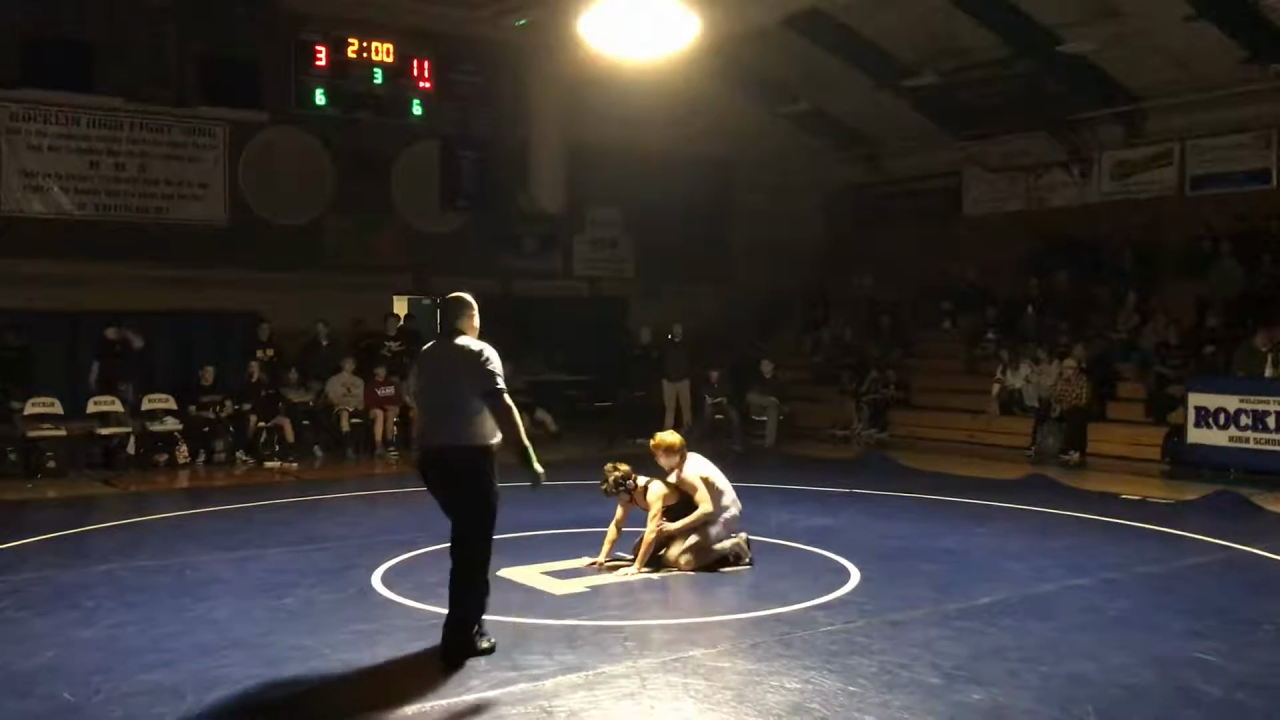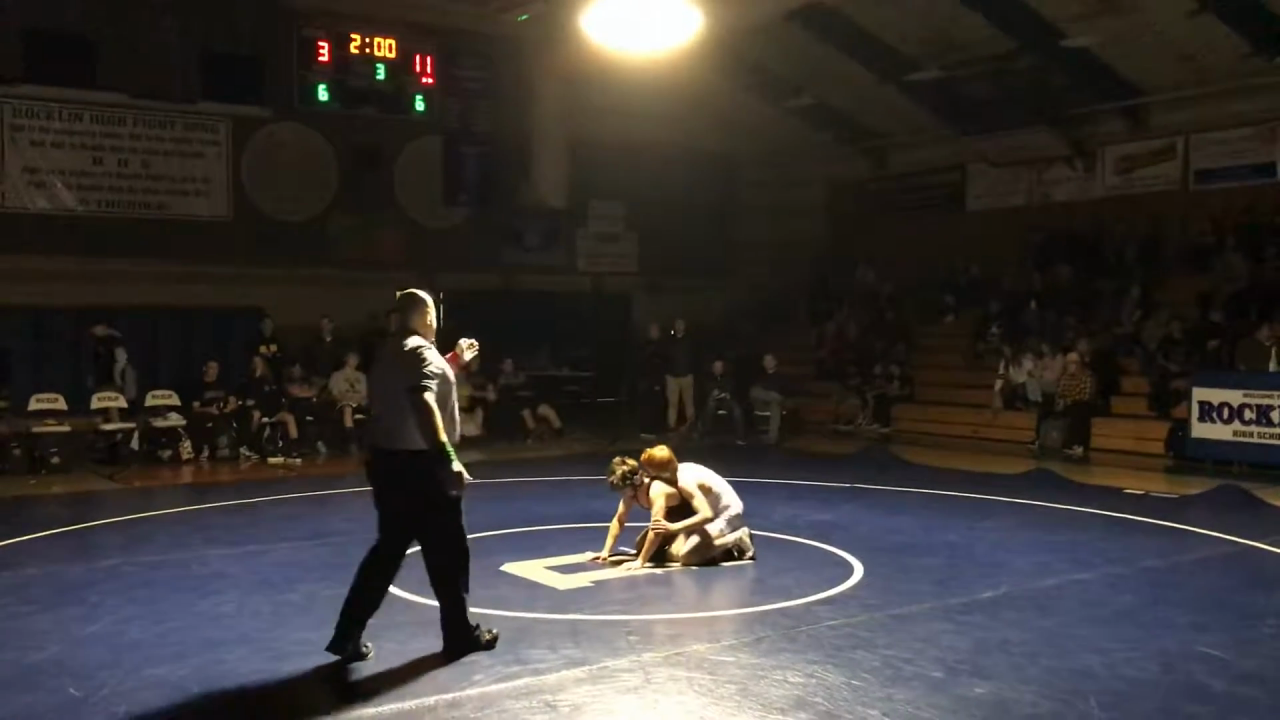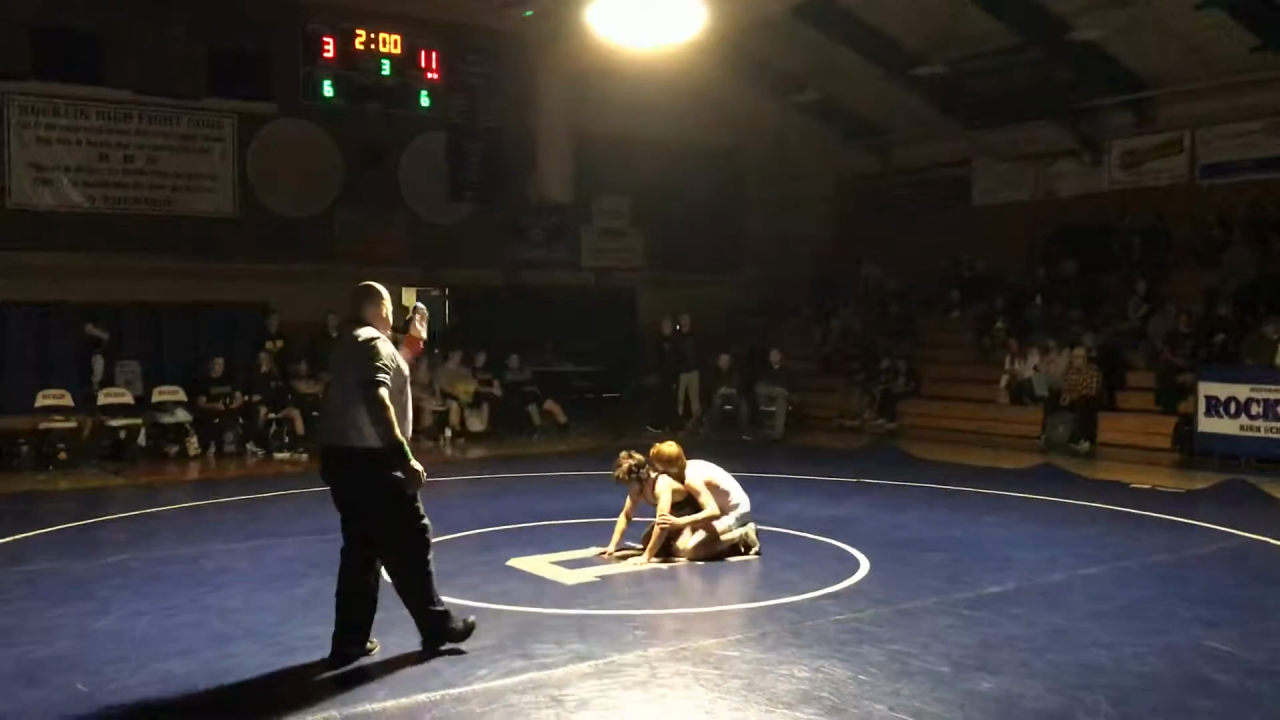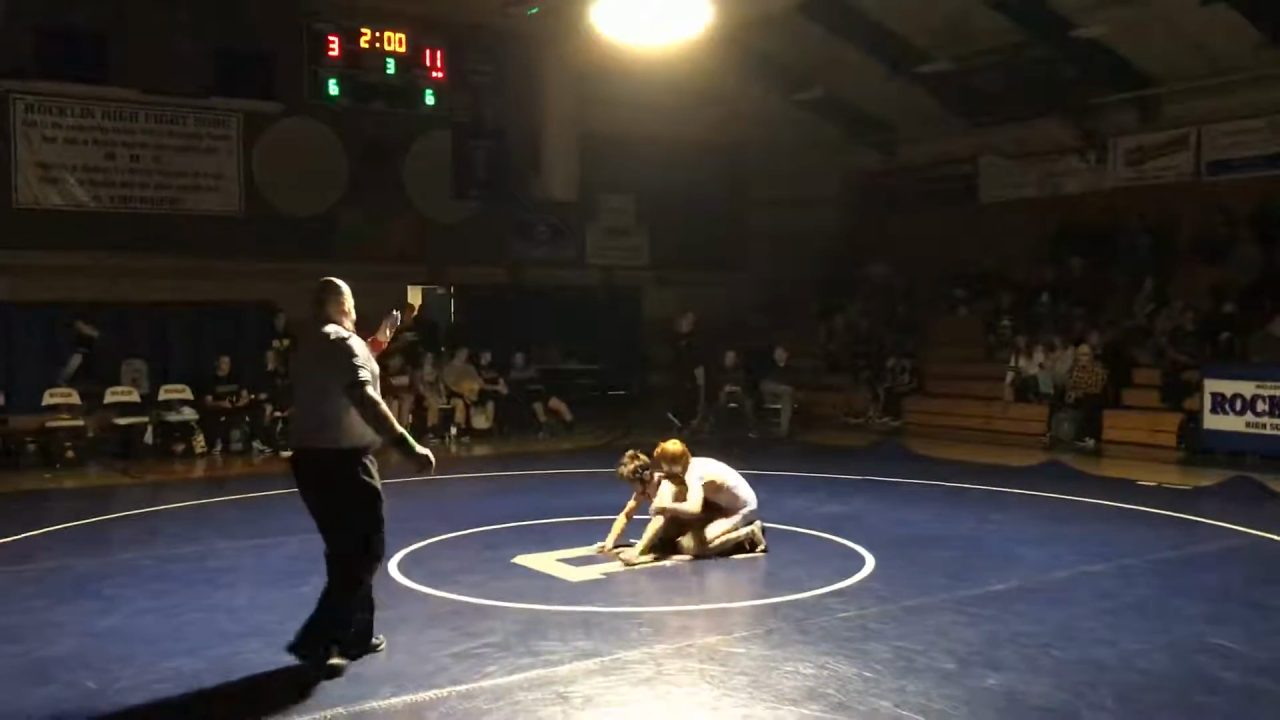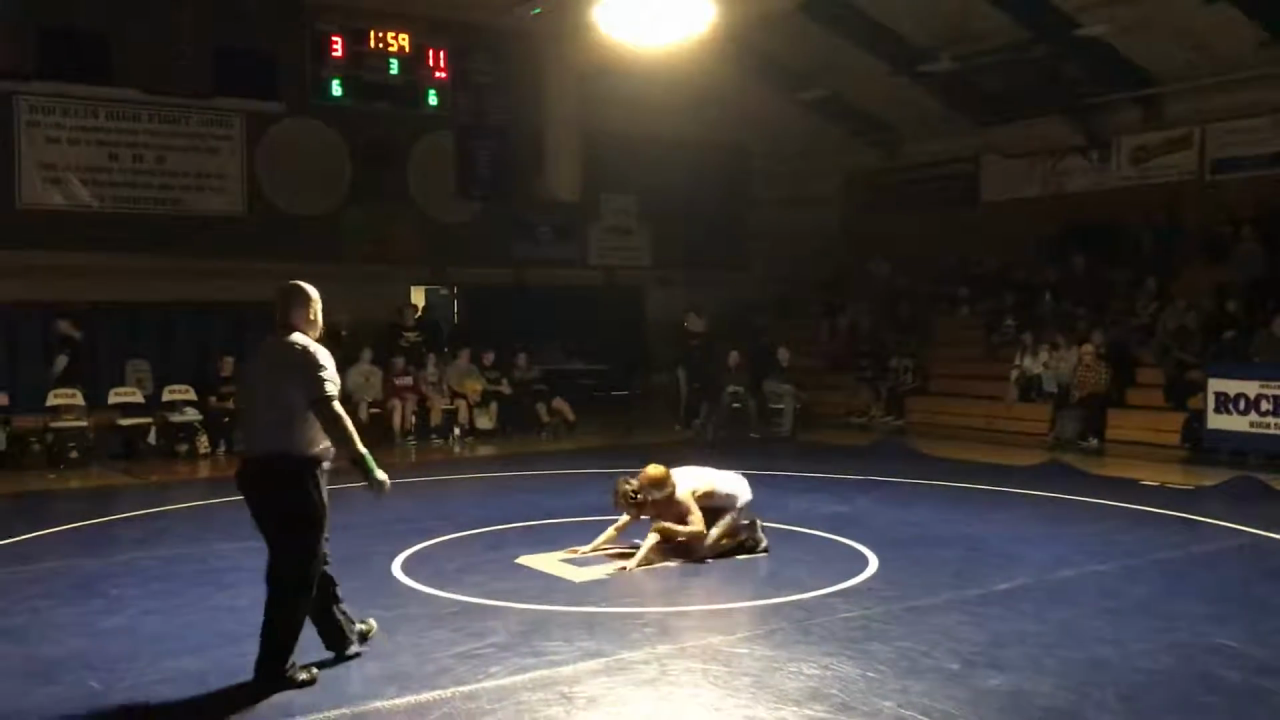
dt=0.3s
person 1, frame 1
left shoulder: (426, 357)
right shoulder: (479, 353)
right elbow: (501, 405)
right wrist: (528, 455)
left hip: (433, 457)
right hip: (471, 457)
left knee: (467, 537)
right knee: (474, 544)
left ankle: (467, 622)
right ankle: (461, 638)
person 1, frame 2
left shoulder: (391, 352)
right shoulder: (421, 351)
right elbow: (424, 404)
left wrist: (452, 361)
right wrist: (449, 458)
left hip: (386, 459)
right hip: (419, 463)
left knee: (389, 547)
right knee: (448, 548)
left ankle: (347, 636)
right ankle: (461, 634)
person 1, frame 3
left shoulder: (348, 344)
right shoulder: (373, 343)
right elbow: (377, 401)
right wrist: (405, 456)
left hip: (341, 457)
right hip: (371, 459)
left knee: (361, 549)
right knee: (409, 541)
left ankle: (350, 640)
right ankle: (436, 625)
person 1, frame 4
left shoulder: (306, 346)
right shoulder: (344, 343)
right elbow: (364, 399)
left wrist: (379, 342)
right wrist: (408, 445)
left hip: (309, 460)
right hip: (342, 461)
left knee: (346, 549)
right knee: (363, 551)
left ankle: (357, 636)
right ankle: (316, 641)
person 1, frame 5
left shoulder: (263, 354)
right shoulder: (309, 353)
right elbow: (329, 412)
right wrist: (366, 464)
left hip: (258, 469)
right hip: (293, 471)
left knee: (307, 558)
right knee: (299, 568)
left ankle: (343, 633)
right ankle: (274, 666)
person 2, frame 1
left shoulder: (689, 473)
right shoulder: (689, 460)
left elbow: (707, 509)
left wrist: (676, 526)
left hip: (724, 517)
right hip: (718, 513)
left knee: (684, 562)
left ankle: (733, 545)
person 2, frame 2
left shoulder: (685, 481)
right shoulder: (672, 473)
left elbow: (706, 515)
left wrist: (673, 528)
left hip: (727, 513)
right hip: (714, 509)
left knee: (685, 555)
left ankle: (736, 539)
person 2, frame 3
left shoulder: (692, 478)
left elbow: (713, 512)
left wrist: (679, 522)
left hip: (736, 510)
right hip: (720, 506)
left knee: (690, 550)
left ankle: (743, 534)
person 2, frame 4
left shoulder: (693, 475)
left elbow: (693, 510)
left wrist: (663, 506)
left hip: (743, 508)
right hip: (730, 505)
left knee: (695, 547)
left ankle: (750, 532)
person 2, frame 5
left shoulder: (678, 494)
left elbow: (699, 531)
right elbow: (617, 527)
left wrist: (660, 534)
right wrist: (589, 547)
left hip: (737, 497)
right hip: (720, 498)
left knee: (701, 549)
left ankle: (748, 532)
